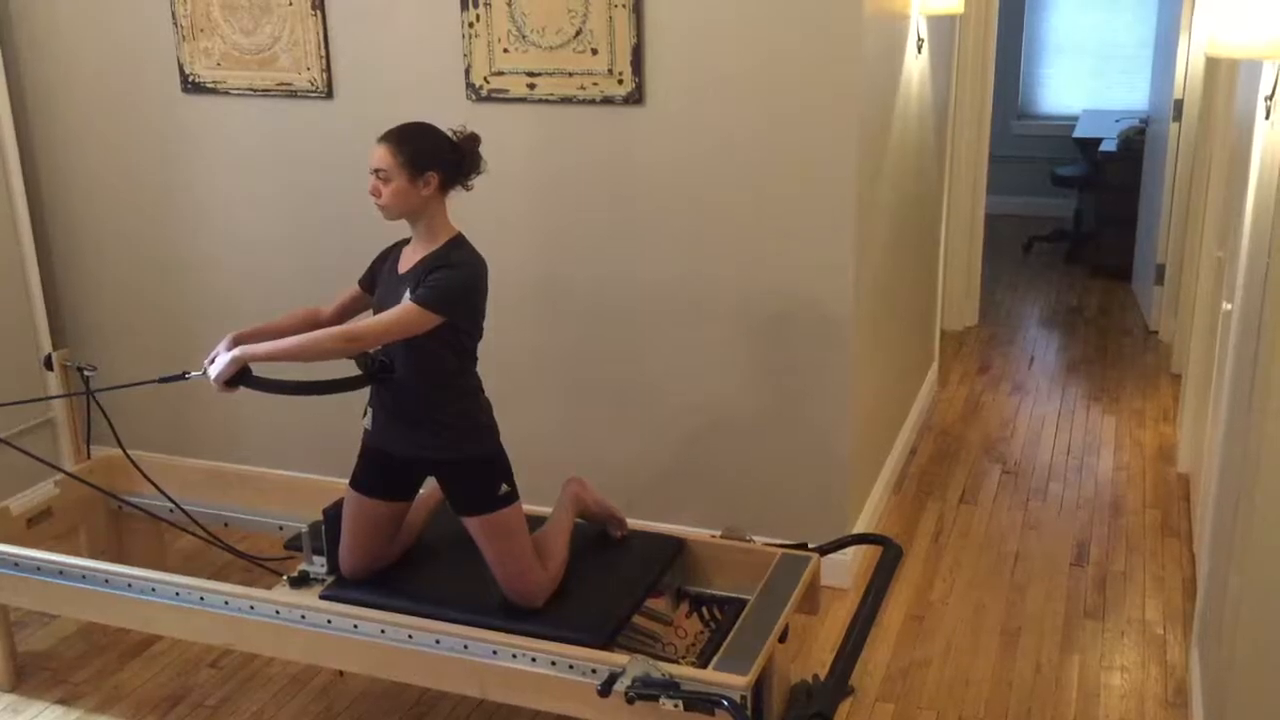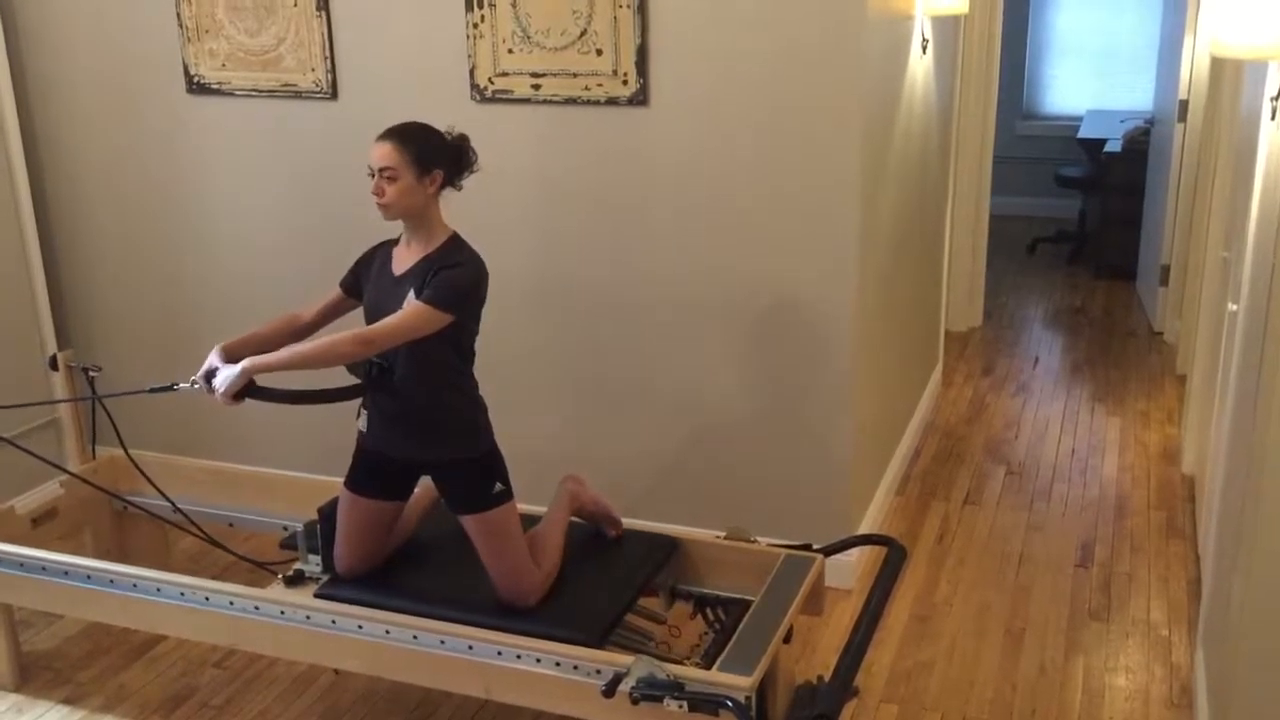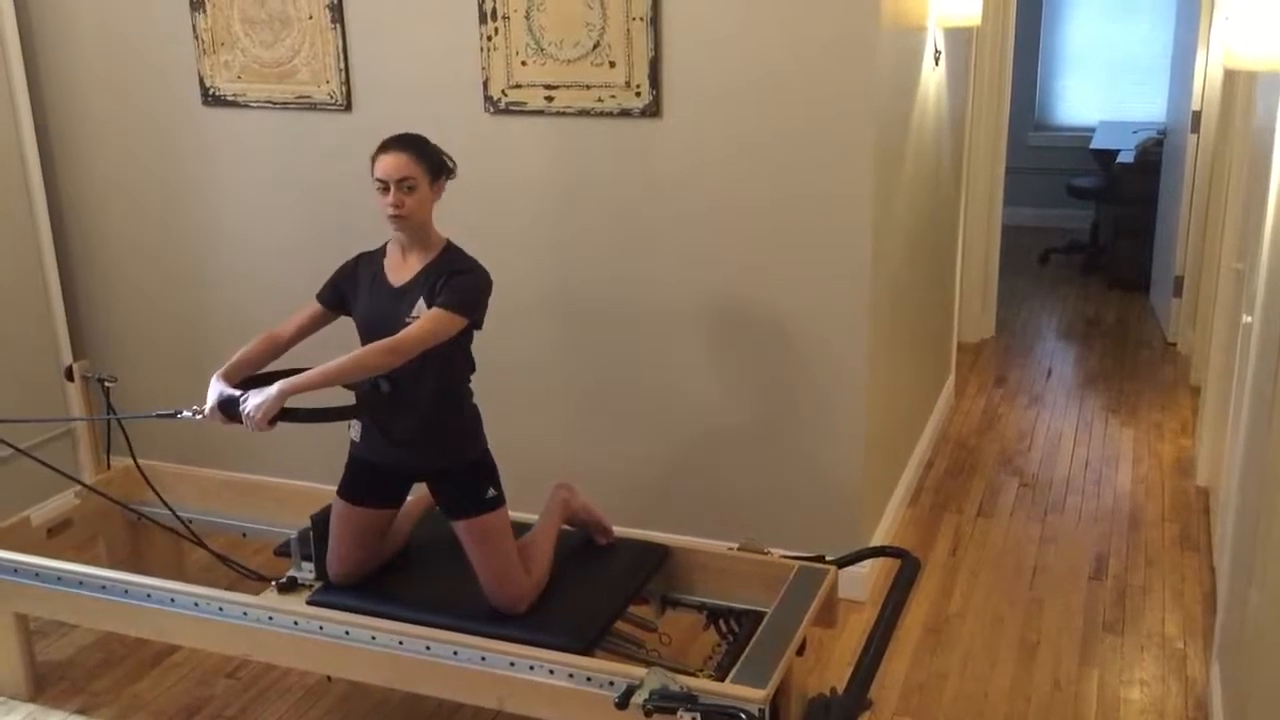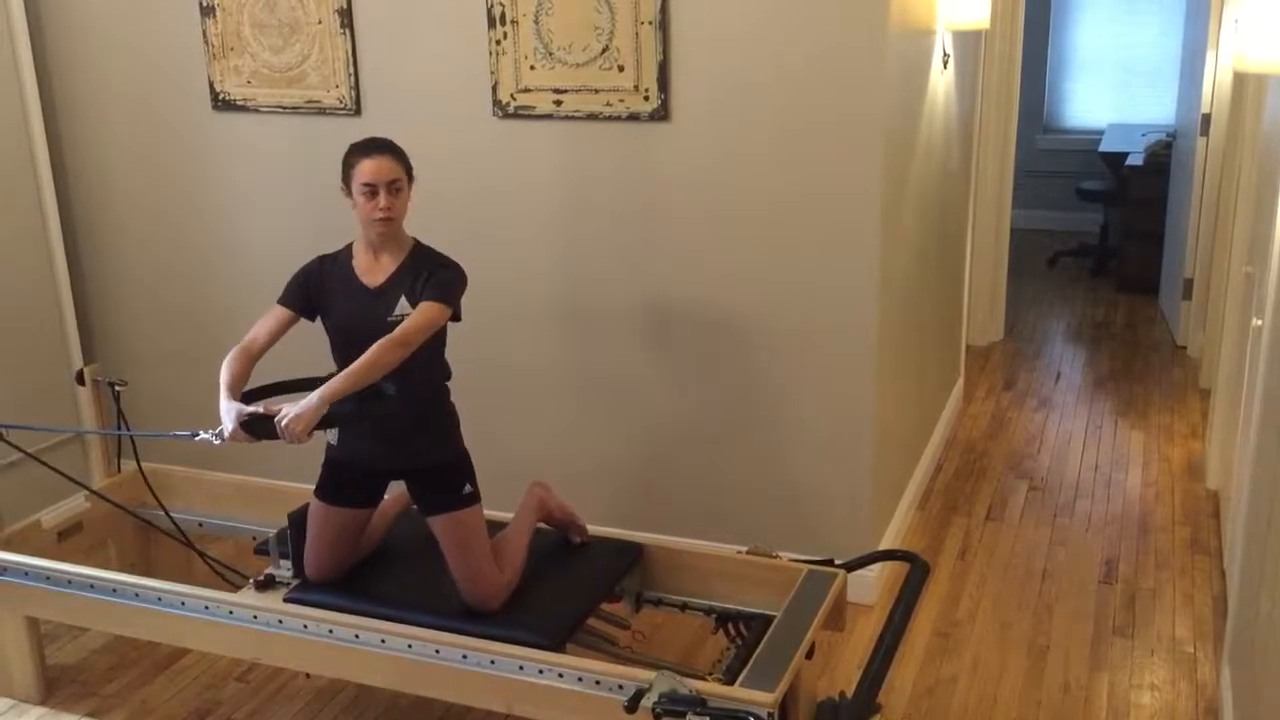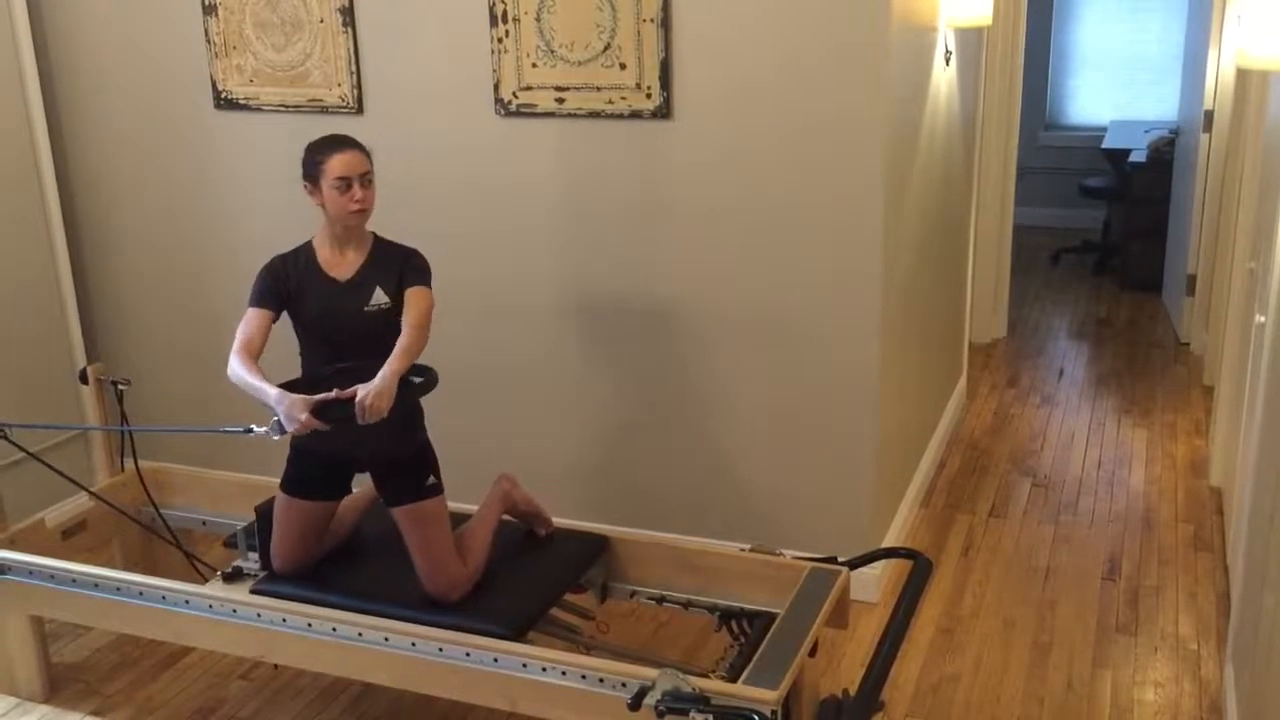
dt=1s
person 1, frame 1
left shoulder: (460, 270)
right shoulder: (394, 257)
left elbow: (356, 339)
right elbow: (324, 317)
left wrist: (245, 355)
right wrist: (240, 337)
left hip: (460, 444)
right hip: (390, 433)
left knee: (528, 591)
right knee: (355, 567)
left ankle: (571, 501)
right ankle: (434, 497)
person 1, frame 2
left shoulder: (460, 270)
right shoulder: (378, 259)
left elbow: (367, 343)
right elbow: (305, 322)
left wrist: (252, 366)
right wrist: (228, 349)
left hip: (456, 442)
right hip: (385, 434)
left knee: (521, 592)
right knee: (349, 566)
left ankle: (567, 498)
right ankle: (430, 494)
person 1, frame 3
left shoulder: (464, 277)
right shoulder: (360, 270)
left elbow: (397, 350)
right elbow: (282, 336)
left wrist: (284, 389)
right wrist: (224, 377)
left hip: (451, 449)
right hip: (376, 444)
left knee: (511, 599)
right knee: (343, 574)
left ankle: (559, 506)
right ankle: (423, 503)
person 1, frame 4
left shoulder: (439, 273)
right shoulder: (321, 274)
left elbow: (400, 344)
right elbow: (248, 348)
left wrist: (316, 401)
right wrist: (228, 399)
left hip: (430, 445)
right hip: (354, 443)
left knee: (486, 596)
right knee: (319, 573)
left ankle: (534, 504)
right ankle: (400, 501)
person 1, frame 5
left shoulder: (404, 263)
right shoulder: (284, 272)
left elbow: (416, 327)
right elbow: (239, 360)
left wrist: (386, 378)
right wrist: (279, 398)
left hip: (396, 434)
right hip: (320, 437)
left knee: (448, 586)
right knee: (287, 565)
left ankle: (500, 497)
right ankle: (369, 496)
